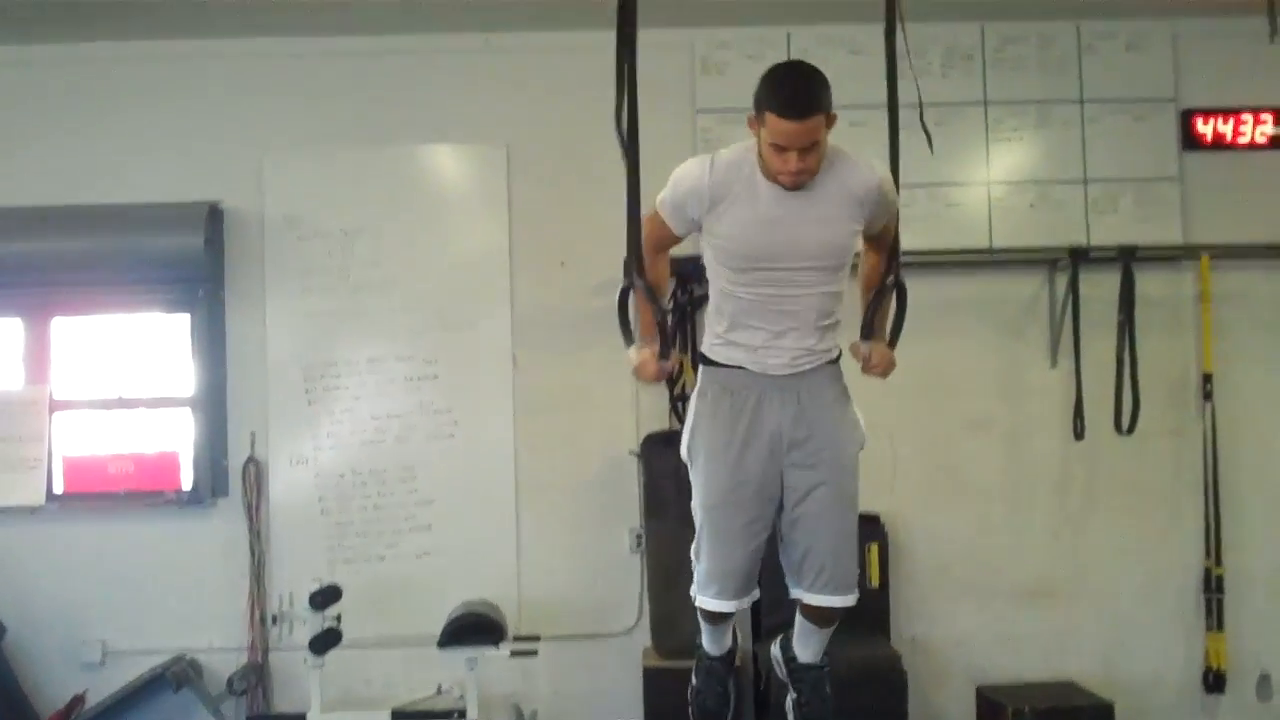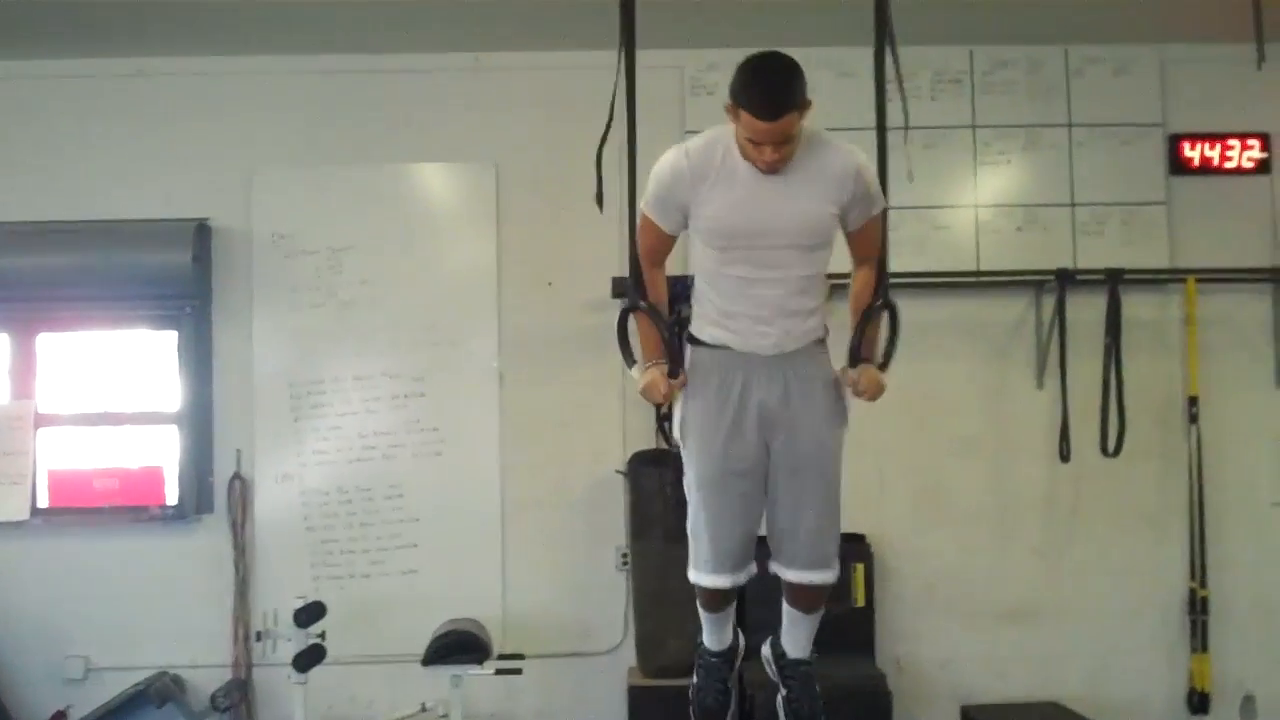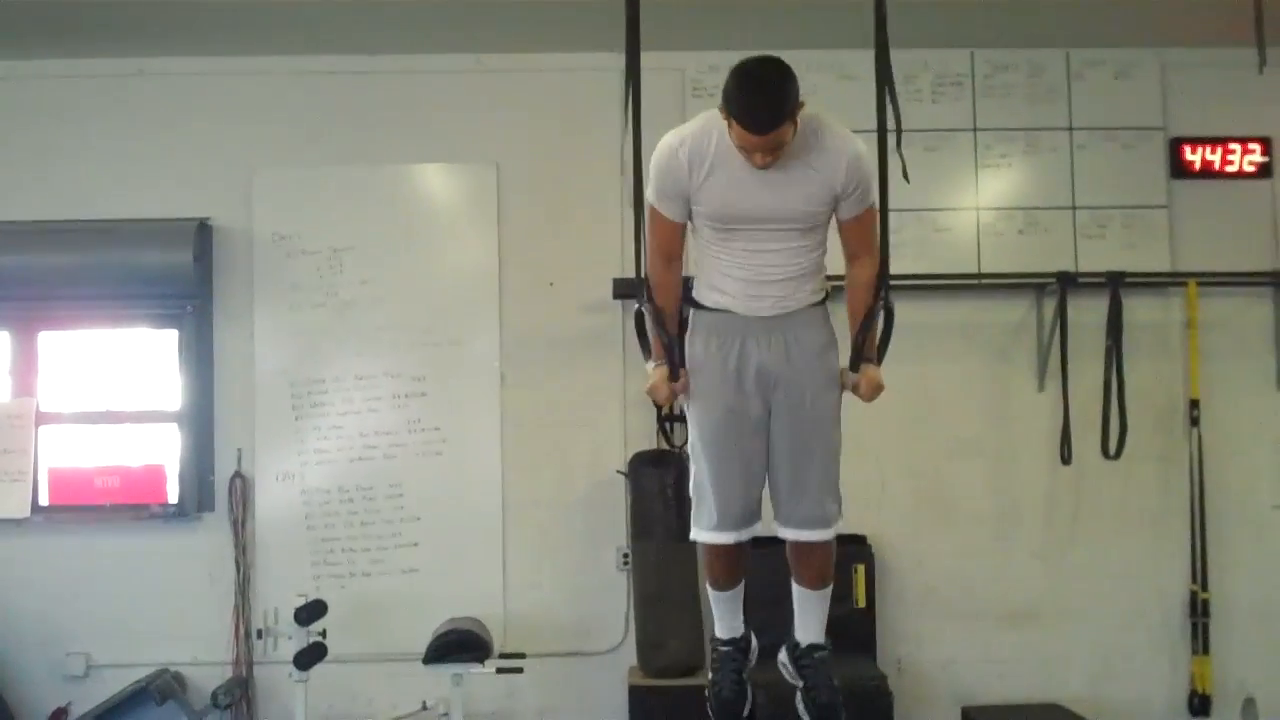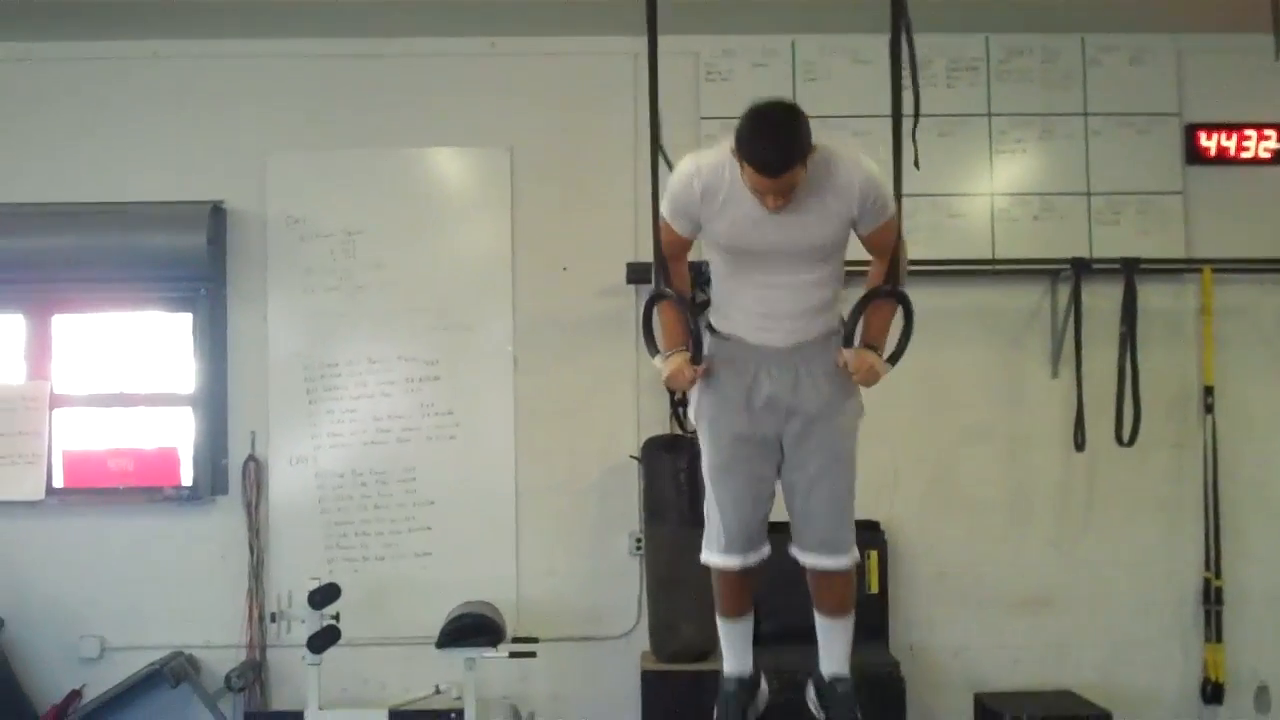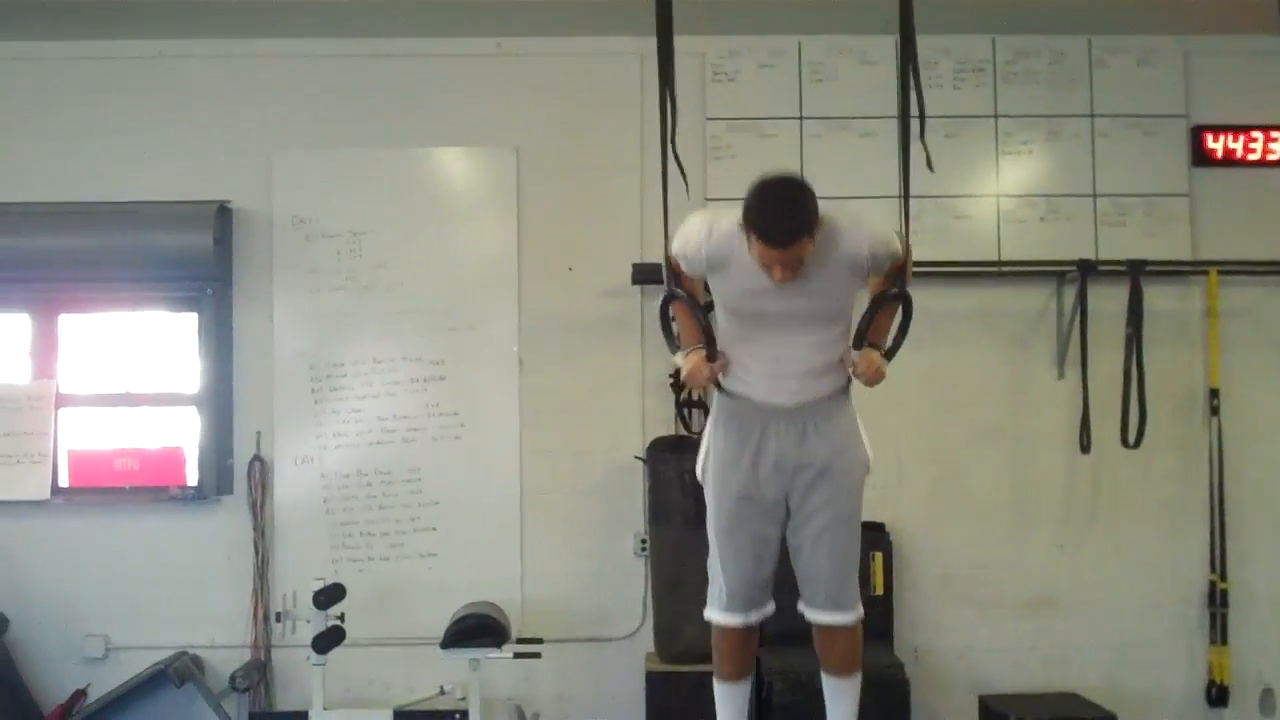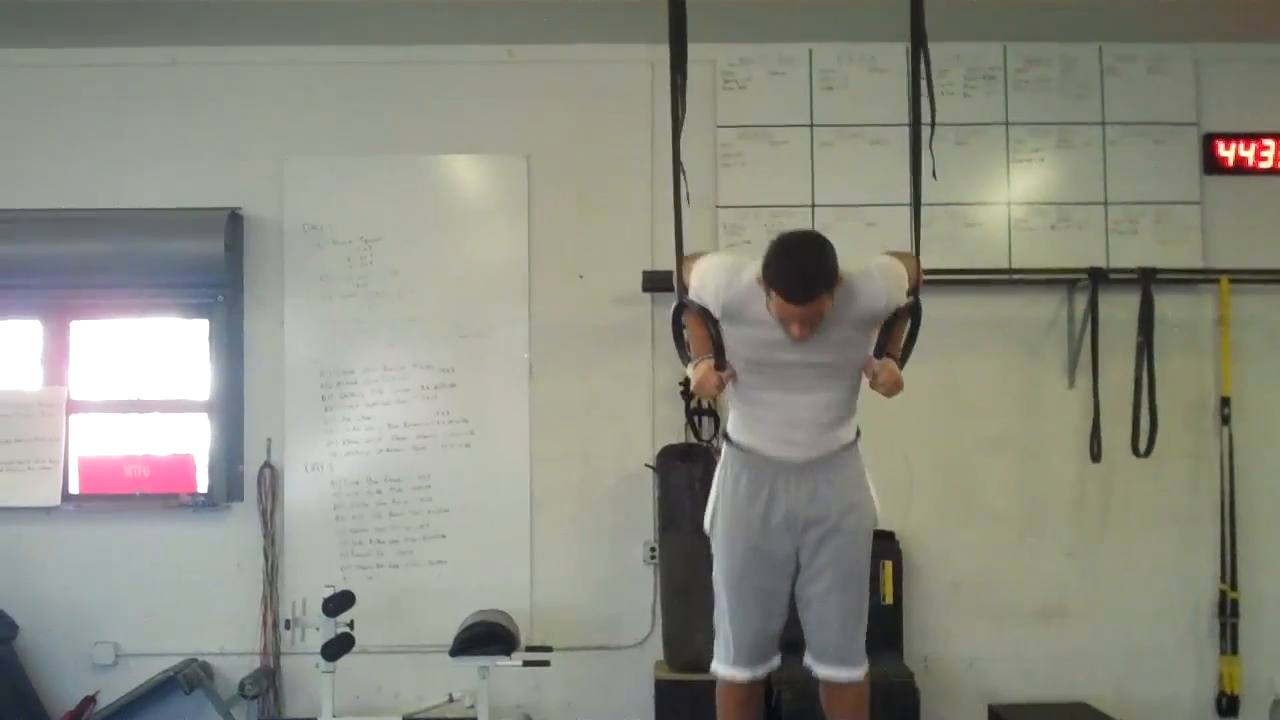
dt=0.2s
person 1, frame 1
left shoulder: (864, 186)
right shoulder: (704, 180)
right elbow: (650, 250)
left wrist: (877, 333)
right wrist: (648, 340)
left hip: (819, 389)
right hip: (731, 388)
left knee: (832, 575)
right knee: (723, 572)
left ankle: (804, 659)
right ankle: (715, 653)
person 1, frame 2
left shoulder: (846, 170)
right shoulder: (684, 167)
left elbow: (870, 265)
right elbow: (647, 262)
left wrist: (868, 356)
right wrist: (653, 359)
left hip: (805, 369)
right hip: (717, 368)
left knee: (812, 547)
right knee: (718, 546)
left ankle: (793, 656)
right ankle: (717, 650)
person 1, frame 3
left shoulder: (841, 152)
right shoulder: (682, 150)
left elbow: (863, 258)
right elbow: (663, 258)
left wrist: (865, 355)
right wrist: (662, 356)
left hip: (805, 333)
right hip: (719, 335)
left knee: (812, 512)
right knee: (722, 512)
left ankle: (809, 650)
right ankle: (730, 644)
person 1, frame 4
left shoulder: (855, 180)
right shoulder: (697, 178)
left elbow: (888, 258)
right elbow: (670, 259)
left wrist: (872, 345)
right wrist: (675, 347)
left hip: (820, 362)
right hip: (733, 362)
left knee: (829, 541)
right knee: (732, 539)
person 1, frame 5
left shoulder: (860, 245)
right shoulder: (707, 239)
left elbow: (899, 267)
right elbow: (677, 273)
left wrist: (875, 347)
right wrist: (692, 347)
left hip: (826, 421)
right hip: (742, 419)
left knee: (835, 599)
right knee: (735, 598)
person 1, frame 6
left shoulder: (871, 294)
right shoulder: (725, 286)
left elbow: (909, 267)
right elbow: (688, 269)
left wrist: (889, 357)
right wrist: (701, 358)
left hip: (835, 475)
right hip: (751, 473)
left knee: (842, 655)
right knee: (740, 652)
